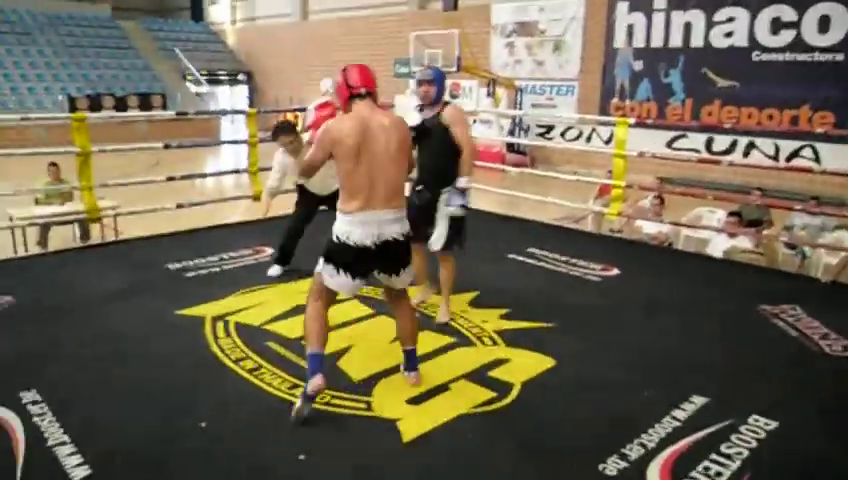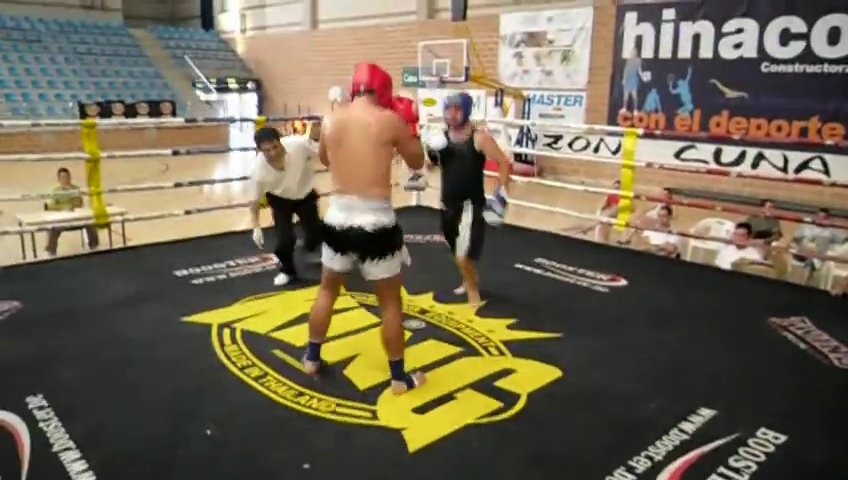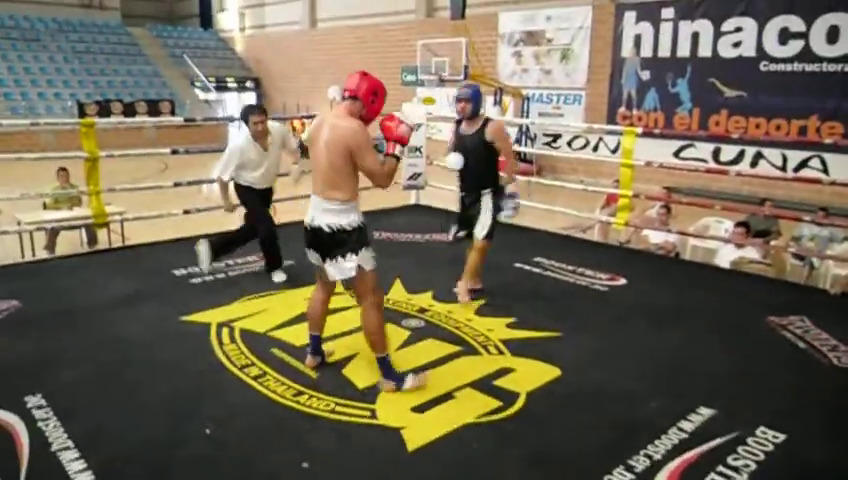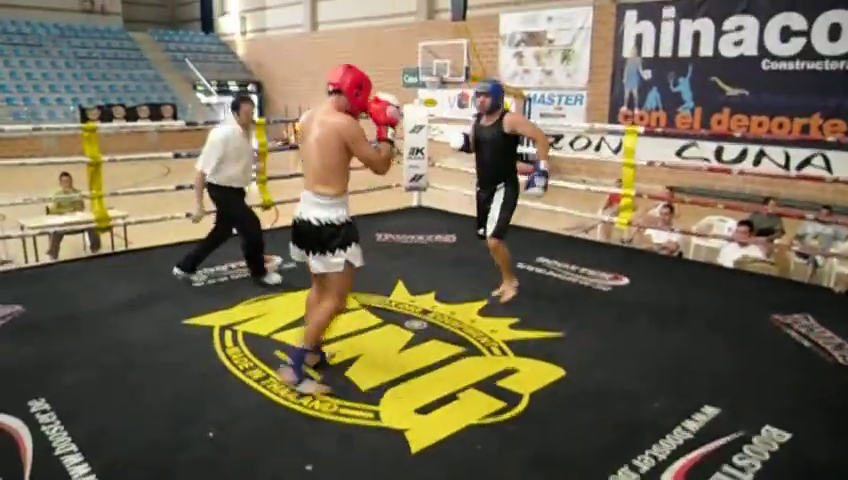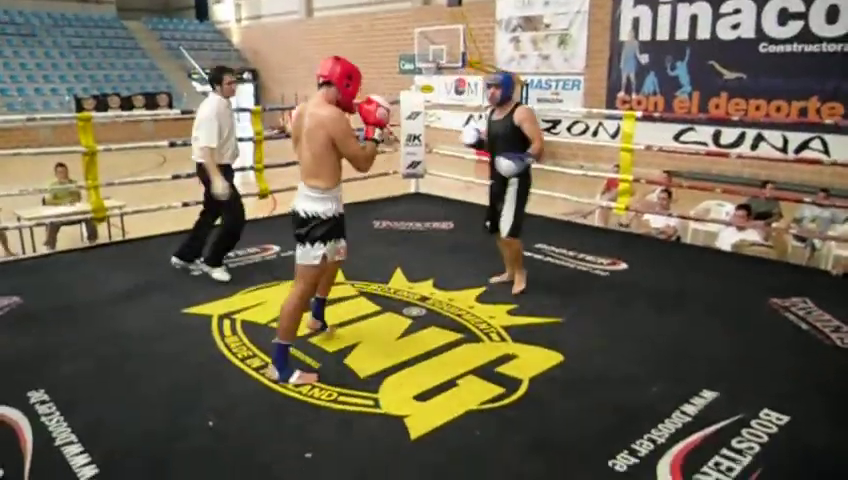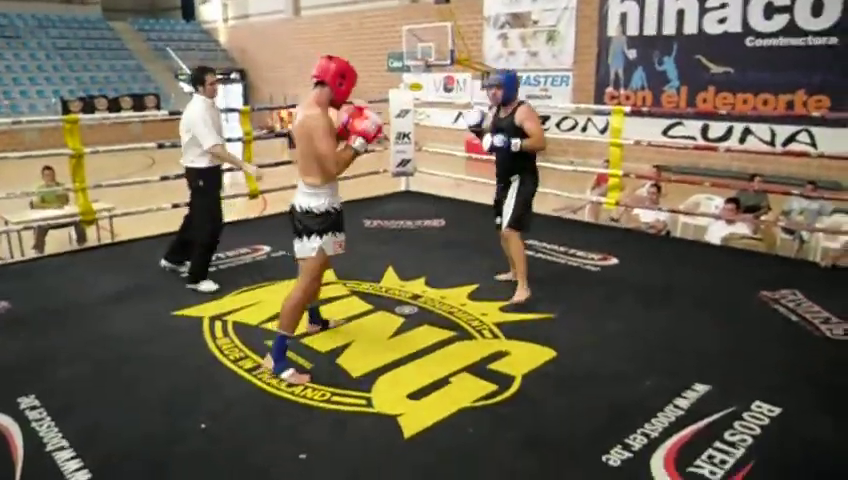
dt=0.2s
person 1, frame 1
left shoulder: (334, 129)
right shoulder: (398, 125)
left elbow: (306, 170)
left wrist: (317, 133)
left hip: (352, 233)
right hip: (394, 229)
left knee: (317, 300)
right knee: (399, 298)
left ankle: (314, 376)
right ankle: (411, 367)
person 1, frame 2
left shoulder: (332, 121)
right shoulder: (391, 120)
right elbow: (417, 162)
right wrist: (410, 126)
left hip: (339, 217)
right hip: (376, 220)
left knee: (328, 290)
right knee: (390, 302)
left ankle: (312, 358)
right ankle: (399, 376)
person 1, frame 3
left shoulder: (317, 123)
right shoulder: (353, 129)
right elbow: (382, 180)
right wrist: (396, 144)
left hip: (316, 217)
right hip: (342, 221)
left knee: (324, 286)
right knee: (371, 299)
left ankle: (314, 352)
right ankle: (390, 375)
person 1, frame 4
left shoulder: (308, 118)
right shoulder: (345, 125)
right elbow: (380, 166)
right wrist: (387, 128)
left hip: (306, 212)
right hip: (331, 218)
left knee: (320, 285)
right knee: (334, 299)
left ankle: (312, 352)
right ankle: (294, 369)
person 1, frame 5
left shoulder: (301, 111)
right shoulder: (333, 117)
right elbow: (362, 163)
right wrist: (376, 128)
left hip: (306, 202)
right hip: (322, 208)
left knee: (333, 260)
right knee: (303, 287)
left ankle: (317, 316)
right ankle: (279, 364)
person 1, frame 6
left shoulder: (307, 109)
right shoulder: (317, 116)
right elbow: (334, 166)
left wrist: (343, 130)
right wrist: (361, 139)
left hip: (311, 200)
right hip: (318, 205)
left knee: (320, 264)
right knee: (305, 282)
left ankle: (314, 319)
right ankle: (277, 357)
person 2, frame 1
left shoulder: (451, 112)
right shoulder: (418, 113)
left elbow: (468, 150)
left wrist: (460, 187)
right wrist: (409, 135)
left hip: (446, 192)
right hip: (421, 188)
left knee: (443, 250)
right knee: (415, 241)
left ankle: (445, 304)
right ankle: (424, 287)
person 2, frame 2
left shoulder: (479, 138)
right shoulder: (443, 135)
left elbow: (504, 165)
right elbow: (434, 164)
left wrist: (500, 197)
right wrist: (433, 154)
left hip: (470, 205)
right hip: (448, 204)
left knee: (464, 257)
right knee: (455, 250)
left ankle: (473, 294)
right ankle: (470, 280)
person 2, frame 3
left shoulder: (492, 128)
right shoulder: (458, 126)
left elbow: (509, 158)
right elbow: (451, 149)
left wrist: (507, 190)
right wrist: (452, 156)
left hip: (487, 193)
right hip: (466, 193)
left knee: (480, 241)
right knee: (467, 238)
left ankle: (465, 283)
right ankle: (474, 280)
person 2, frame 4
left shoulder: (510, 120)
right shoulder: (477, 120)
left elbow: (542, 139)
left wrist: (540, 168)
right wrist: (463, 143)
left hip: (504, 188)
right hip: (484, 188)
left knee: (494, 240)
right knee: (489, 239)
left ankle: (510, 280)
right ankle: (505, 281)
person 2, frame 5
left shoulder: (521, 113)
right shoulder: (491, 114)
left elbow: (539, 143)
left wrist: (523, 159)
right wrist: (477, 141)
left hip: (516, 182)
right hip: (497, 181)
left knee: (509, 234)
right knee: (498, 232)
left ankle: (520, 273)
right ankle: (509, 272)
person 2, frame 6
left shoulder: (523, 111)
right shoulder: (496, 112)
left elbow: (540, 142)
right elbow: (489, 139)
left wrist: (510, 143)
right wrist: (478, 128)
left hip: (522, 179)
right hip: (504, 179)
left knee: (510, 230)
right knee: (504, 229)
left ankle: (522, 287)
right ankle: (514, 271)
person 3, frame 1
right shoulder: (281, 157)
right elbow: (272, 186)
right wrist: (266, 200)
left hip: (334, 189)
right hip: (309, 190)
right knee: (295, 226)
right ankle: (281, 261)
person 3, frame 2
left shoulder: (297, 144)
right shoulder: (259, 167)
right elbow: (254, 198)
right wrist: (256, 227)
left hip: (305, 194)
right hip: (279, 199)
left knee: (314, 231)
right knee: (285, 238)
left ankle: (311, 249)
right ankle: (287, 270)
person 3, frame 3
left shoulder: (278, 129)
right shoulder: (238, 145)
left elbow: (292, 147)
right elbow: (221, 175)
left wrist: (295, 158)
right wrist: (226, 201)
left hip: (266, 188)
right hip: (247, 189)
left knee: (252, 229)
right knee: (267, 228)
left ankle: (212, 247)
right ankle: (274, 267)
person 3, frame 4
left shoulder: (250, 129)
right shoulder: (222, 135)
right elbow: (202, 170)
left wrist: (253, 166)
right wrist: (198, 204)
left hip: (236, 188)
right hip: (222, 189)
left knee: (222, 232)
right knee: (251, 226)
left ankle: (186, 267)
right ankle: (259, 272)
person 3, frame 5
left shoulder: (225, 104)
right shoulder: (211, 109)
right elbow: (206, 147)
left wrist: (230, 156)
right wrist: (217, 178)
left hip: (222, 167)
right hip: (213, 170)
left knee: (210, 214)
right knee: (235, 215)
left ankle: (184, 255)
right ankle: (212, 262)
person 3, frame 6
left shoulder: (205, 106)
right shoulder: (199, 111)
right elbow: (214, 148)
right wrist: (244, 166)
left hip: (207, 170)
right hip: (202, 173)
left knee: (197, 217)
right knee: (210, 225)
left ankle: (173, 258)
right ankle: (196, 278)
